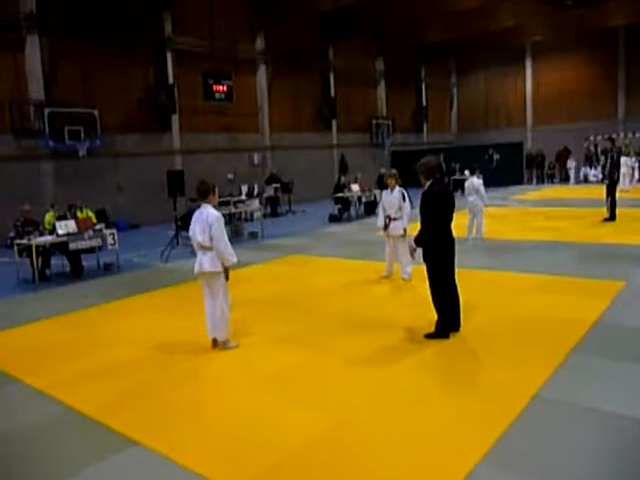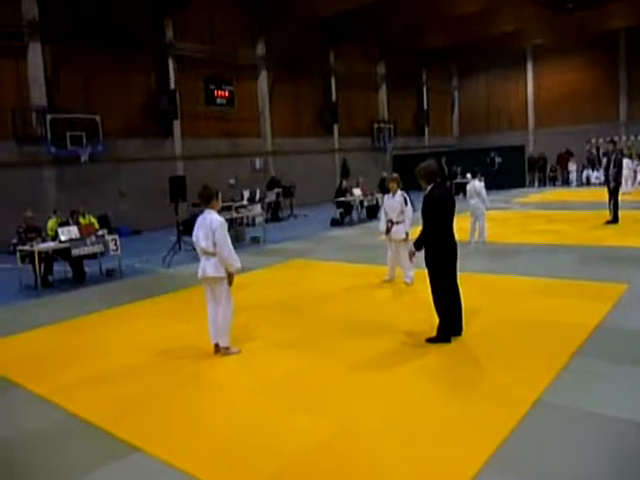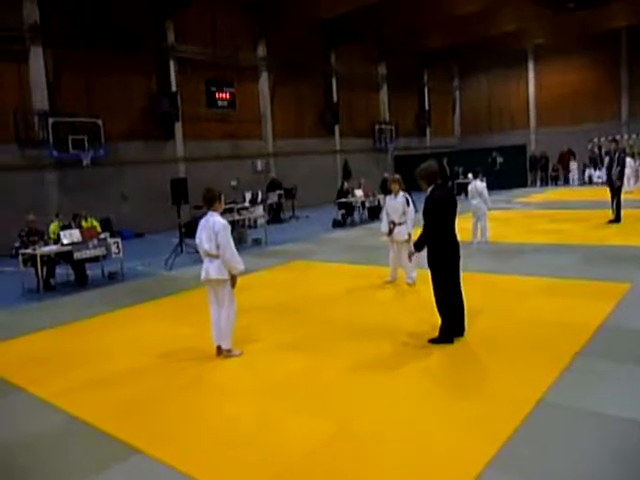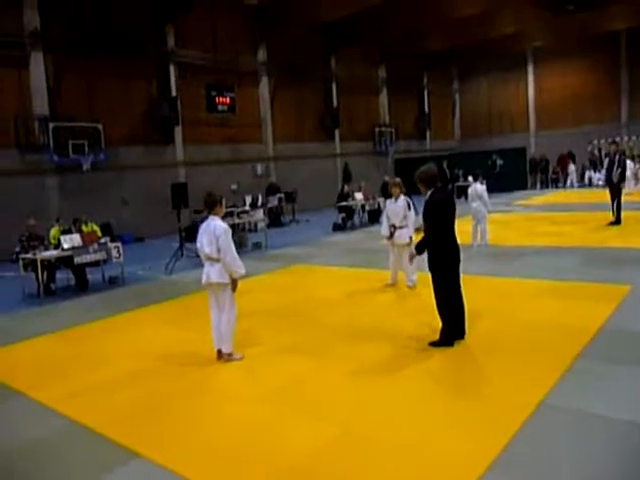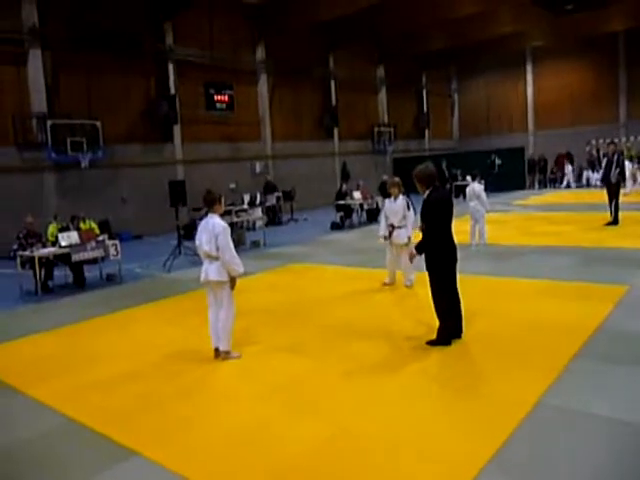
dt=0.1s
person 1, frame 1
left shoulder: (430, 193)
right shoulder: (445, 189)
left elbow: (429, 224)
left wrist: (417, 243)
left hip: (435, 247)
right hip: (446, 243)
left knee: (439, 288)
right knee: (449, 284)
left ankle: (443, 328)
right ankle: (453, 323)
person 1, frame 2
left shoulder: (432, 197)
right shoulder: (446, 192)
left elbow: (429, 228)
left wrist: (416, 247)
left hip: (437, 251)
right hip: (449, 246)
left knee: (440, 292)
right knee: (451, 288)
left ankle: (445, 333)
right ankle: (455, 327)
person 1, frame 3
left shoulder: (433, 198)
right shoulder: (447, 192)
left elbow: (430, 229)
left wrist: (416, 247)
left hip: (440, 251)
right hip: (451, 247)
left knee: (443, 293)
right knee: (454, 289)
left ankle: (447, 333)
right ankle: (458, 328)
person 1, frame 4
left shoulder: (433, 201)
right shoulder: (446, 194)
left elbow: (432, 233)
left wrist: (417, 250)
right wrist: (426, 227)
left hip: (440, 254)
right hip: (451, 250)
left knee: (444, 296)
right knee: (454, 292)
left ankle: (448, 336)
right ankle: (459, 331)
person 1, frame 5
left shoulder: (431, 201)
right shoulder: (443, 193)
left elbow: (432, 233)
left wrist: (417, 250)
right wrist: (424, 227)
left hip: (438, 253)
right hip: (448, 249)
left knee: (441, 295)
right knee: (450, 291)
left ankle: (445, 335)
right ankle: (456, 330)
person 2, frame 1
left shoulder: (196, 215)
right shoulder: (214, 215)
left elbow: (194, 239)
right elbow: (221, 243)
right wrist: (227, 264)
left hip: (202, 261)
right hip: (214, 261)
left knee: (210, 301)
right knee: (222, 301)
left ankle: (214, 338)
right ankle: (223, 339)
person 2, frame 2
left shoulder: (200, 221)
right shoulder: (218, 221)
right elbow: (224, 248)
right wrist: (231, 269)
left hip: (205, 267)
right hip: (218, 267)
left knee: (212, 306)
right knee: (224, 306)
left ankle: (217, 343)
right ankle: (224, 346)
person 2, frame 3
left shoulder: (203, 223)
right shoulder: (221, 223)
right elbow: (227, 251)
right wrist: (234, 271)
left hip: (208, 268)
right hip: (221, 269)
left knee: (215, 308)
right knee: (227, 309)
left ankle: (219, 346)
right ankle: (226, 348)
person 2, frame 4
left shoulder: (204, 227)
right shoulder: (221, 227)
right elbow: (228, 255)
right wrist: (235, 275)
left hip: (209, 272)
right hip: (222, 273)
left knee: (216, 311)
right knee: (228, 312)
left ankle: (219, 350)
right ankle: (227, 352)
person 2, frame 5
left shoulder: (203, 225)
right shoulder: (220, 225)
right elbow: (227, 253)
right wrist: (234, 273)
left hip: (208, 270)
right hip: (220, 271)
left knee: (214, 309)
right knee: (226, 310)
left ankle: (217, 348)
right ankle: (224, 350)
person 3, frame 1
left shoulder: (401, 192)
right shoulder: (385, 193)
left elbow: (406, 210)
right elbow: (382, 209)
left wrist: (404, 227)
right wrist: (382, 225)
left hip: (398, 224)
right hip: (388, 224)
left knee: (402, 250)
right knee: (389, 249)
left ankle: (406, 273)
right ankle: (388, 272)
person 3, frame 2
left shoulder: (403, 196)
right shoulder: (386, 197)
left elbow: (408, 214)
right elbow: (384, 213)
left wrist: (406, 230)
right wrist: (384, 229)
left hip: (400, 228)
right hip: (390, 229)
left knee: (404, 254)
right knee: (391, 254)
left ankle: (408, 277)
right ankle: (390, 275)
person 3, frame 3
left shoulder: (405, 197)
right shoulder: (388, 198)
left elbow: (410, 215)
right elbow: (385, 215)
left wrist: (409, 231)
right wrist: (386, 230)
left hip: (402, 229)
right hip: (392, 230)
left knee: (406, 255)
right knee: (393, 255)
left ankle: (410, 278)
right ankle: (392, 276)
person 3, frame 4
left shoulder: (406, 201)
right shoulder: (388, 202)
left elbow: (411, 218)
right elbow: (385, 218)
left wrist: (410, 235)
right wrist: (386, 233)
left hip: (403, 233)
right hip: (392, 233)
left knee: (406, 259)
right knee: (393, 259)
left ankle: (411, 281)
right ankle: (393, 280)
person 3, frame 5
left shoulder: (405, 201)
right shoulder: (387, 202)
left elbow: (410, 218)
right elbow: (384, 218)
left wrist: (409, 235)
right wrist: (384, 233)
left hip: (401, 233)
right hip: (391, 233)
left knee: (405, 259)
right knee: (390, 258)
left ankle: (409, 280)
right ankle: (391, 279)
